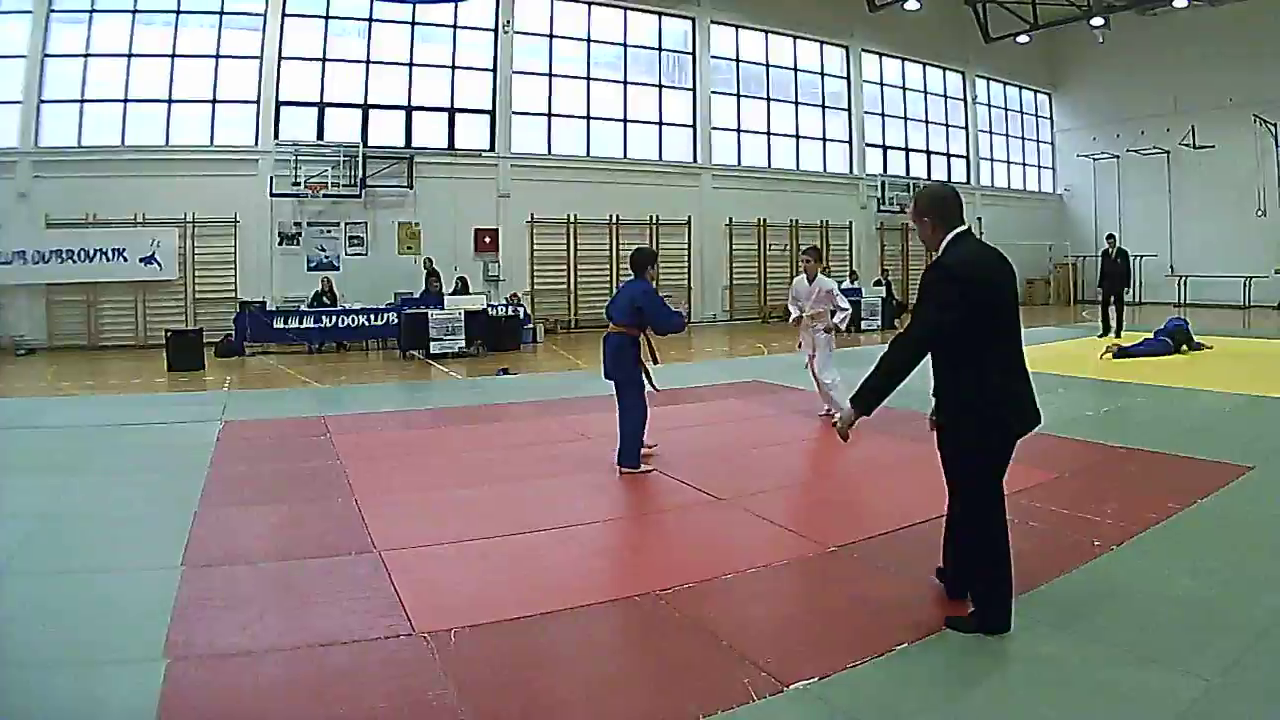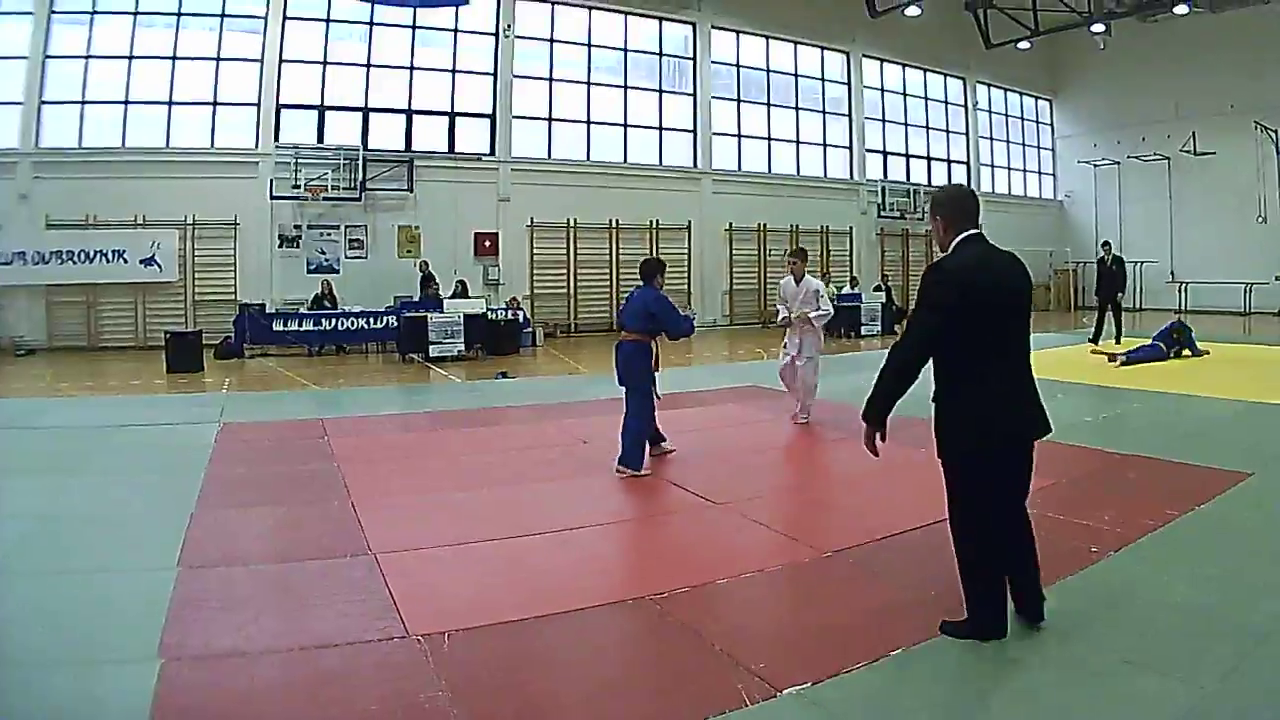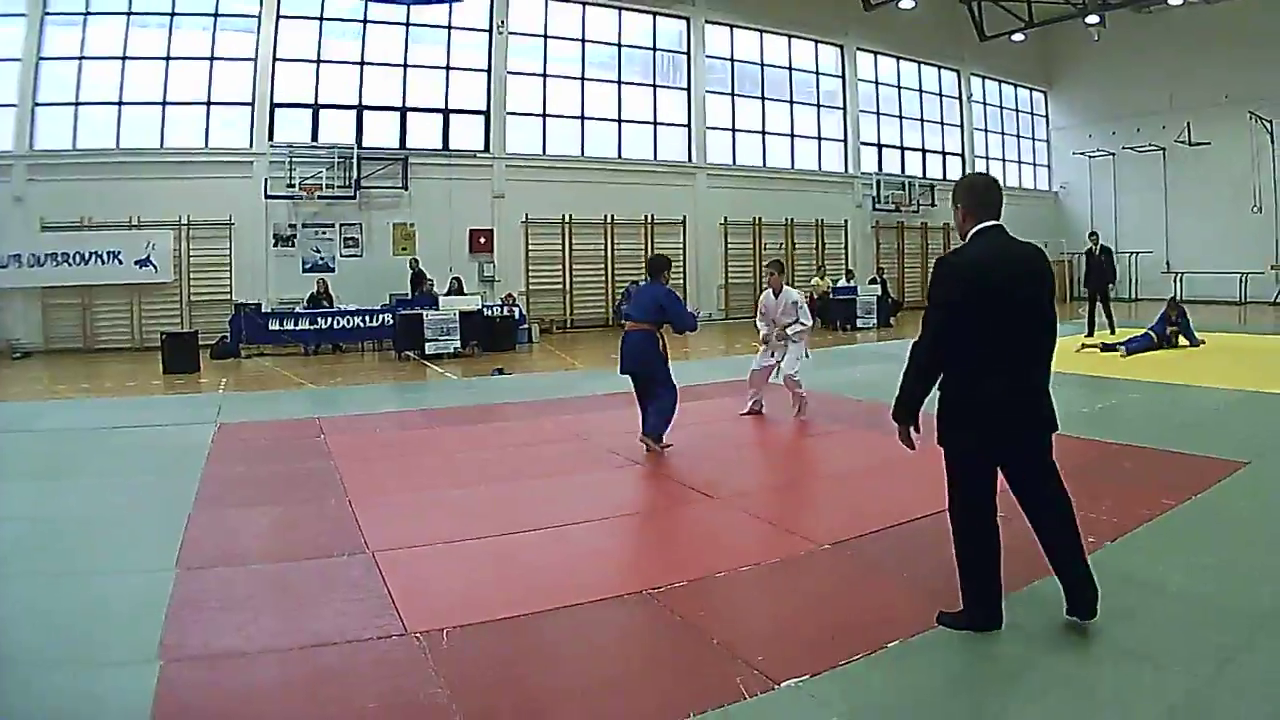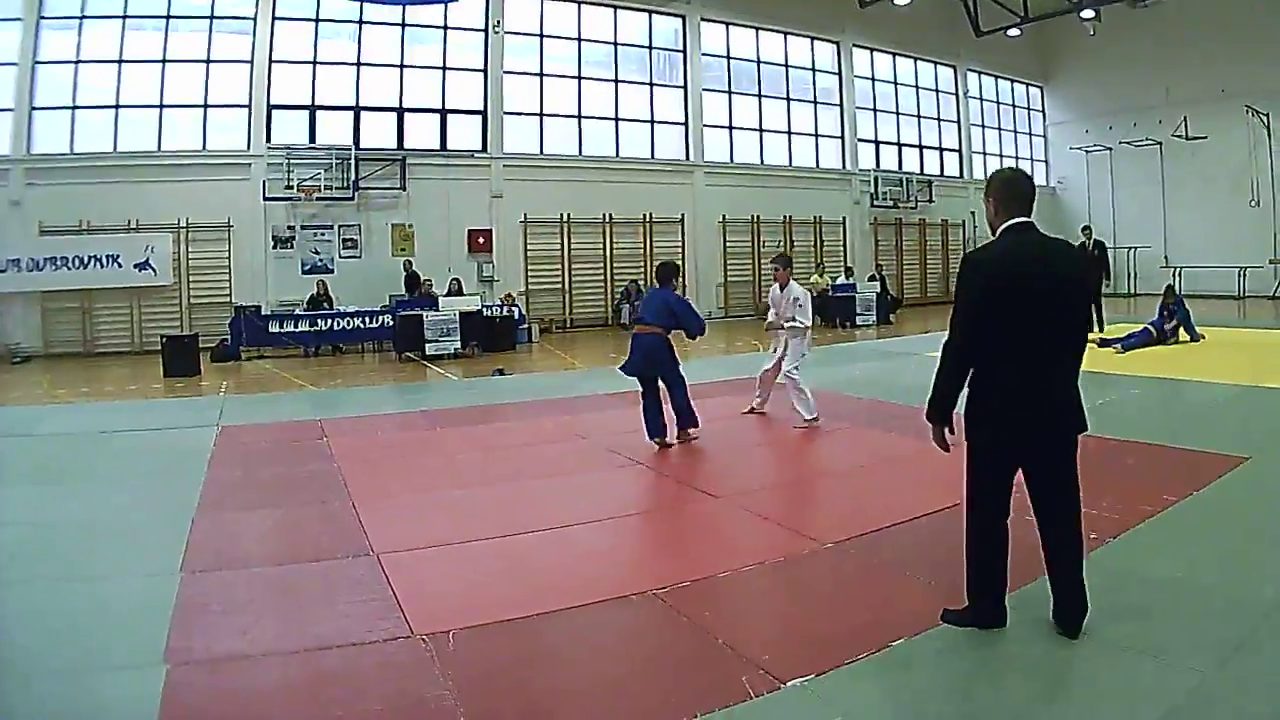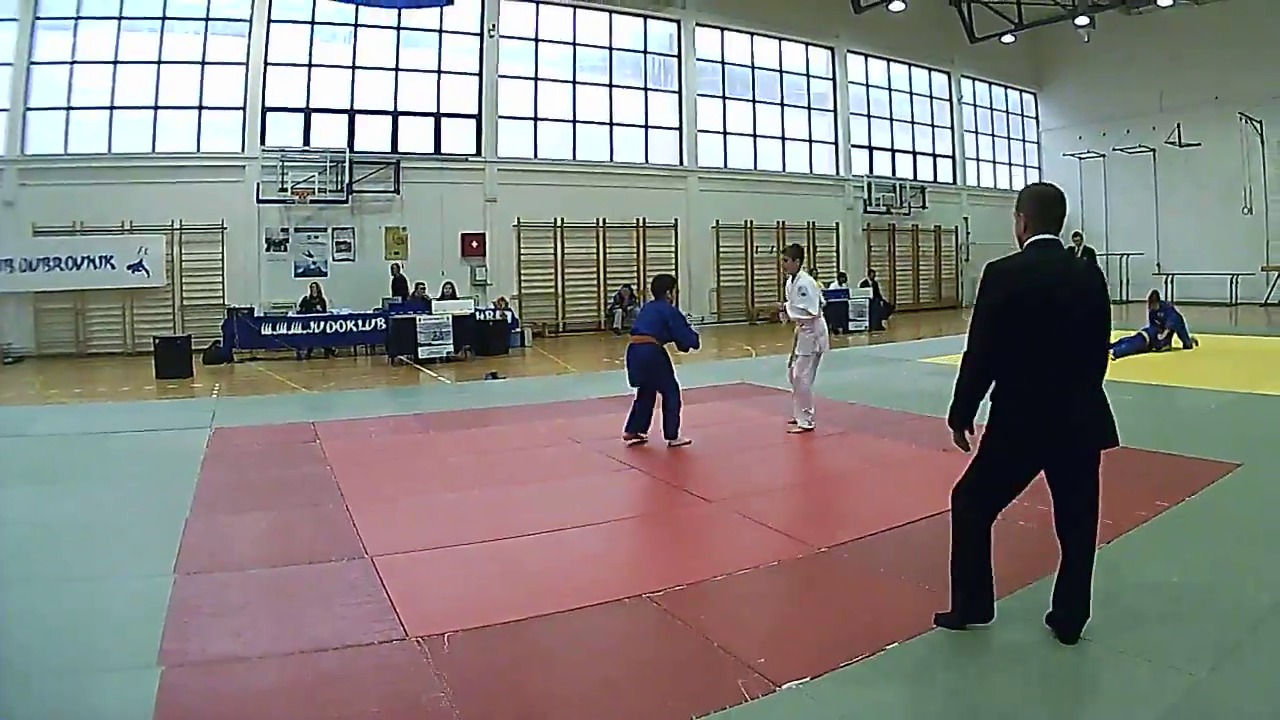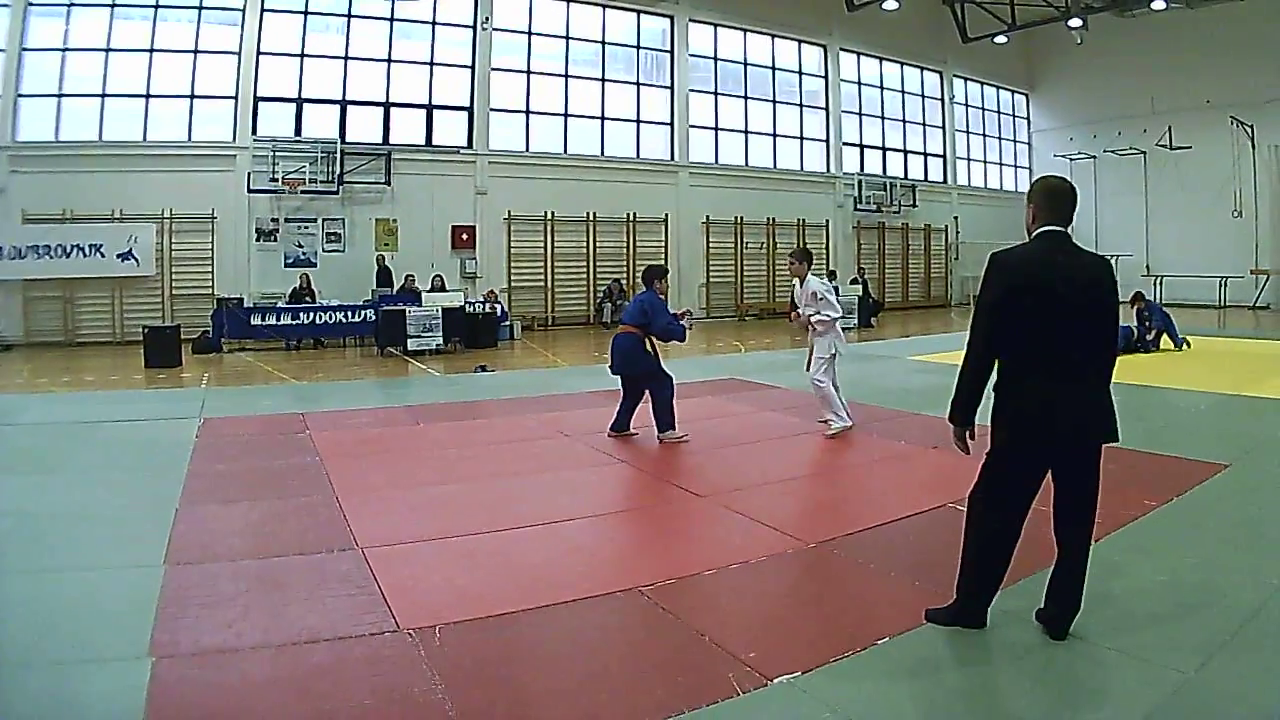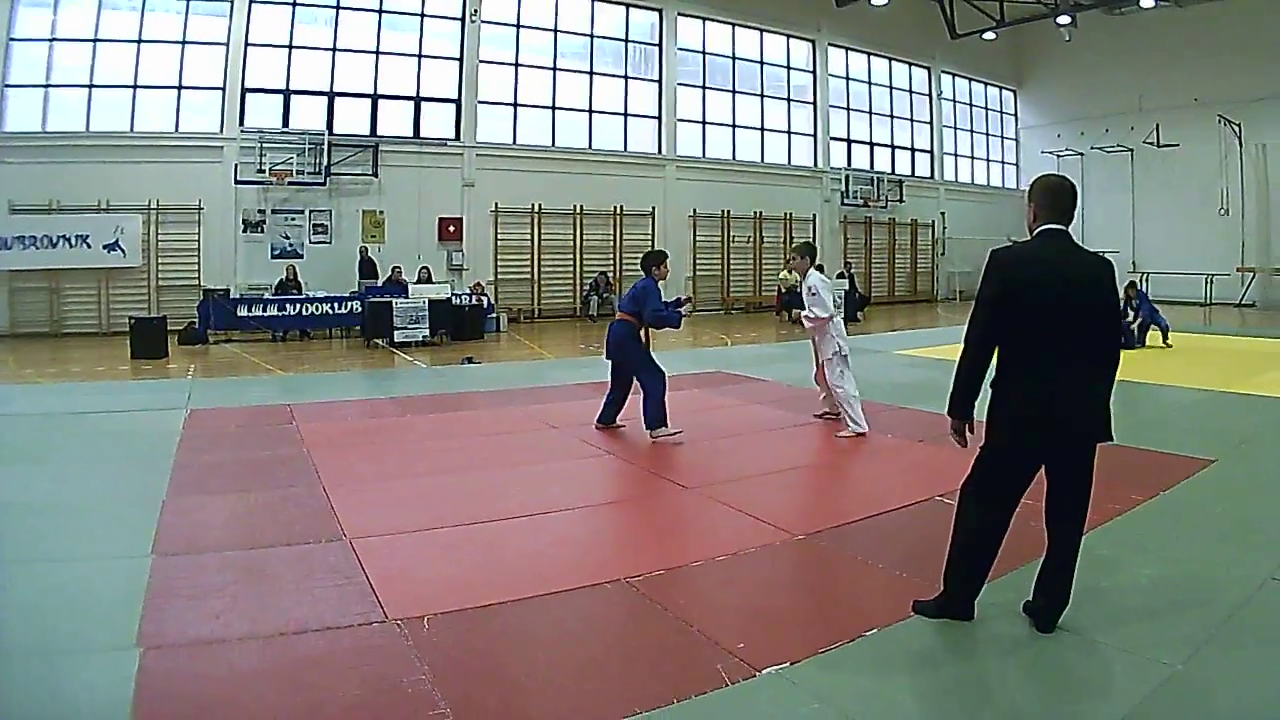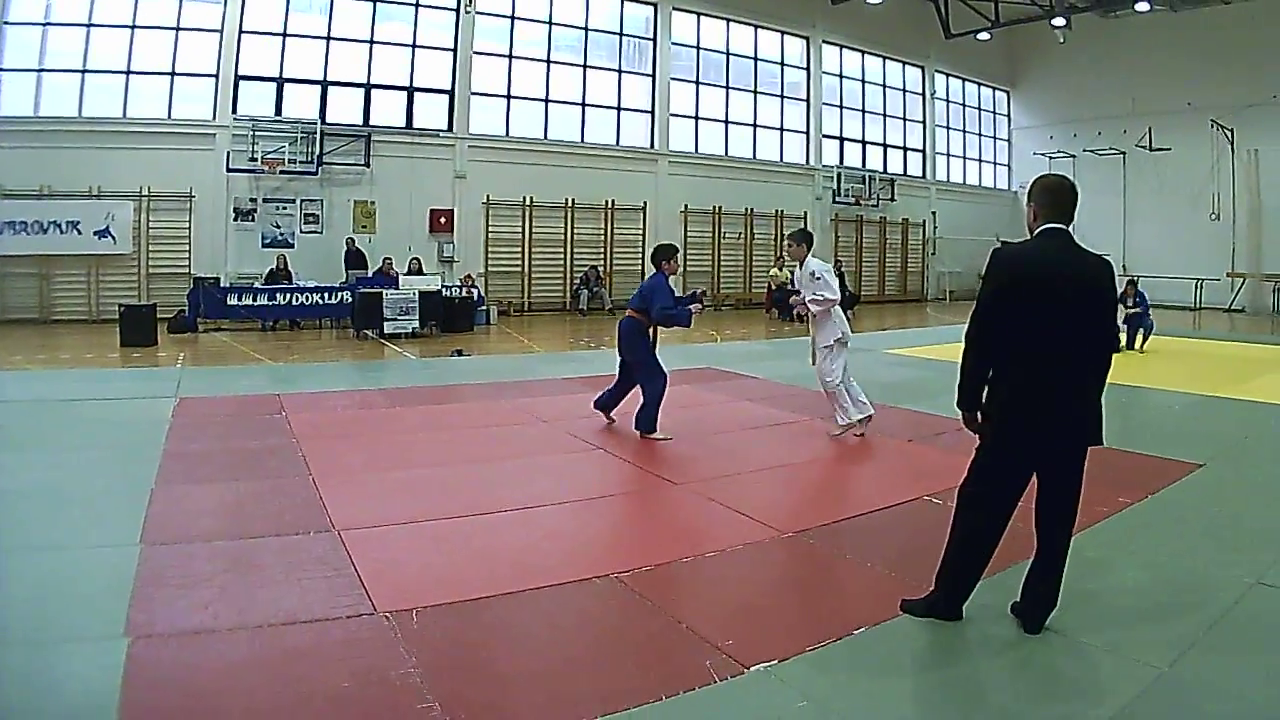
dt=0.2s
person 1, frame 1
left shoulder: (948, 268)
right shoulder: (990, 258)
left elbow: (912, 343)
left wrist: (859, 404)
right wrist: (948, 395)
left hip: (976, 411)
right hip: (1000, 401)
left knee: (978, 506)
right knee: (971, 493)
left ankle: (991, 611)
right ankle: (958, 575)
person 1, frame 2
left shoulder: (946, 273)
right shoulder: (1011, 265)
left elbow: (912, 348)
left wrist: (875, 413)
left hip: (970, 419)
right hip: (1013, 412)
left knee: (972, 518)
right knee: (1009, 510)
left ankle: (986, 617)
right ankle: (1029, 603)
person 1, frame 3
left shoulder: (955, 266)
right shoulder: (1034, 258)
left elbow: (932, 345)
right elbow: (1046, 331)
left wrist: (906, 409)
left hip: (972, 413)
right hip: (1027, 407)
left knee: (972, 512)
right knee: (1046, 499)
left ankle: (981, 609)
right ankle: (1081, 595)
person 1, frame 4
left shoulder: (983, 262)
right shoulder: (1068, 256)
left elbow: (961, 344)
right elbow: (1079, 330)
left wrist: (940, 409)
left hip: (999, 410)
right hip: (1057, 406)
left knee: (986, 510)
right knee: (1060, 507)
left ankle: (986, 607)
right ankle: (1069, 609)
person 1, frame 5
left shoulder: (1003, 274)
right shoulder: (1090, 276)
left elbow: (981, 354)
right elbow: (1098, 350)
left wrist: (961, 415)
left hip: (1021, 421)
right hip: (1082, 420)
left knee: (971, 503)
right knee: (1077, 520)
left ankle: (971, 604)
right ankle: (1069, 617)
person 1, frame 6
left shoulder: (1008, 264)
right shoulder: (1099, 269)
left elbow: (983, 346)
right elbow: (1109, 346)
left wrist: (962, 412)
left hip: (1026, 415)
right hip: (1085, 414)
left knee: (991, 510)
right knee: (1075, 517)
left ankle: (970, 606)
right ankle: (1060, 614)
person 1, frame 7
left shoulder: (1008, 262)
right shoulder: (1099, 268)
left elbow: (980, 341)
right elbow: (1110, 347)
left wrist: (961, 405)
left hip: (1021, 411)
right hip: (1081, 413)
left knee: (983, 502)
right knee: (1067, 513)
left ankle: (957, 597)
right ankle: (1048, 606)
person 1, frame 8
left shoulder: (1010, 260)
right shoulder: (1099, 270)
left elbow: (980, 338)
right elbow: (1105, 348)
left wrist: (969, 400)
left hip: (1016, 410)
right hip: (1074, 413)
left knee: (981, 504)
right knee: (1057, 514)
left ankle: (947, 597)
right ankle: (1035, 607)
person 2, frame 1
left shoulder: (626, 288)
right shoulder: (646, 292)
left elbow: (611, 311)
right elbow: (664, 324)
right wrist: (680, 317)
left hip: (615, 344)
right hip: (625, 347)
left knee: (629, 399)
right knee: (634, 404)
left ankle: (634, 443)
right ankle: (629, 462)
person 2, frame 2
left shoulder: (634, 296)
right shoulder: (657, 299)
left elbow: (622, 320)
right elbow: (676, 329)
right wrist: (688, 320)
left hip: (626, 350)
right hip: (638, 352)
left knee: (644, 400)
right knee: (639, 407)
left ankle: (656, 443)
right ankle: (629, 464)
person 2, frame 3
left shoulder: (639, 291)
right shoulder: (665, 294)
right elbow: (683, 323)
right wrist: (692, 317)
left hip: (630, 342)
right hip: (646, 342)
left knee: (646, 392)
right knee: (667, 392)
left ankle: (654, 438)
right ankle: (652, 434)
person 2, frame 4
left shoulder: (649, 297)
right shoulder: (676, 300)
right elbow: (696, 327)
right wrist: (697, 326)
left hip: (639, 344)
right hip: (657, 345)
left knee: (650, 390)
right knee: (677, 386)
left ankle: (658, 434)
right ankle: (684, 429)
person 2, frame 5
left shoulder: (646, 308)
right shoulder: (671, 312)
right elbow: (686, 340)
left wrist: (678, 321)
right wrist: (693, 338)
left hip: (634, 352)
right hip: (651, 353)
left knee: (645, 392)
right knee: (671, 392)
left ankle: (632, 430)
right ankle: (672, 436)
person 2, frame 6
left shoulder: (641, 298)
right shoulder: (655, 301)
right elbow: (662, 330)
left wrist: (676, 317)
right wrist: (682, 327)
left hip: (620, 344)
right hip: (632, 345)
left knee: (633, 388)
right knee: (662, 384)
left ankle: (618, 428)
right ankle: (666, 430)
person 2, frame 7
left shoulder: (643, 285)
right shoulder: (650, 288)
left elbow: (652, 309)
right elbow: (654, 317)
left wrist: (678, 303)
right wrist: (679, 313)
left hip: (619, 333)
right hip: (627, 335)
left knee: (621, 380)
right knee: (653, 378)
left ankle: (605, 420)
right ankle: (656, 427)
person 2, frame 8
left shoulder: (658, 282)
right shoulder: (659, 284)
left elbow: (669, 304)
right elbow: (662, 315)
left wrist: (693, 298)
right wrist: (689, 311)
left hip: (632, 330)
right hip: (635, 332)
left knee: (629, 375)
right knee: (655, 379)
left ankle: (604, 405)
right ankle: (647, 428)
person 3, frame 1
left shoulder: (827, 285)
right shoulder: (797, 282)
left elbow: (846, 308)
right elbow: (793, 303)
left wrist: (834, 324)
right wrist: (796, 316)
left hip: (822, 331)
right hip: (806, 331)
left knee: (825, 372)
right knee: (815, 372)
left ankle: (839, 410)
right ankle: (830, 406)
person 3, frame 2
left shoulder: (815, 285)
right shoulder: (785, 284)
left elbow: (827, 311)
left wrist: (809, 318)
right wrist: (783, 316)
left hip: (810, 333)
right hip: (793, 332)
left knee: (806, 375)
right knee: (786, 370)
left ankle: (804, 412)
right ankle: (800, 405)
person 3, frame 3
left shoulder: (794, 296)
right shoulder: (765, 297)
left elbow: (806, 322)
right elbow: (762, 320)
left wrist: (787, 333)
right wrist: (764, 334)
left hip: (794, 340)
right hip: (774, 340)
left knee: (788, 373)
right knee: (757, 371)
left ankle: (800, 400)
right ankle: (755, 405)
person 3, frame 4
left shoulder: (798, 293)
right shoulder: (775, 290)
left elbow: (805, 323)
left wrist: (781, 325)
right wrist: (771, 322)
left hip: (797, 337)
right hip: (781, 336)
left knee: (789, 373)
right knee: (768, 371)
left ankle: (810, 415)
right ankle: (759, 404)
person 3, frame 5
left shoulder: (805, 283)
right shoulder: (791, 281)
left elbow: (810, 312)
left wrist: (789, 307)
right wrist: (787, 308)
left hip: (812, 333)
right hip: (802, 332)
left knee: (801, 377)
right knee: (795, 372)
left ankle: (805, 422)
right ankle: (802, 415)
person 3, frame 6
left shoulder: (817, 286)
right shoulder: (798, 285)
left elbow: (835, 313)
left wrist: (810, 320)
right wrist: (799, 316)
left hip: (826, 335)
right hip: (816, 335)
left knee: (818, 378)
right knee: (826, 378)
left ankle: (840, 420)
right ankle: (839, 415)
person 3, frame 7
left shoulder: (816, 282)
right shoulder: (809, 280)
left elbow: (824, 313)
left wrist: (804, 317)
right wrist: (807, 317)
left hip: (830, 334)
right hip: (823, 334)
left knee: (838, 381)
right knee: (822, 376)
left ankle: (857, 425)
right ankle: (834, 409)
person 3, frame 8
left shoulder: (817, 268)
right shoulder: (801, 270)
left elbow: (832, 297)
left wrist: (805, 301)
right wrist: (800, 303)
left hip: (830, 323)
right hip: (819, 324)
left knee: (830, 374)
right knee: (834, 373)
left ankle: (847, 418)
right ankle: (861, 412)
